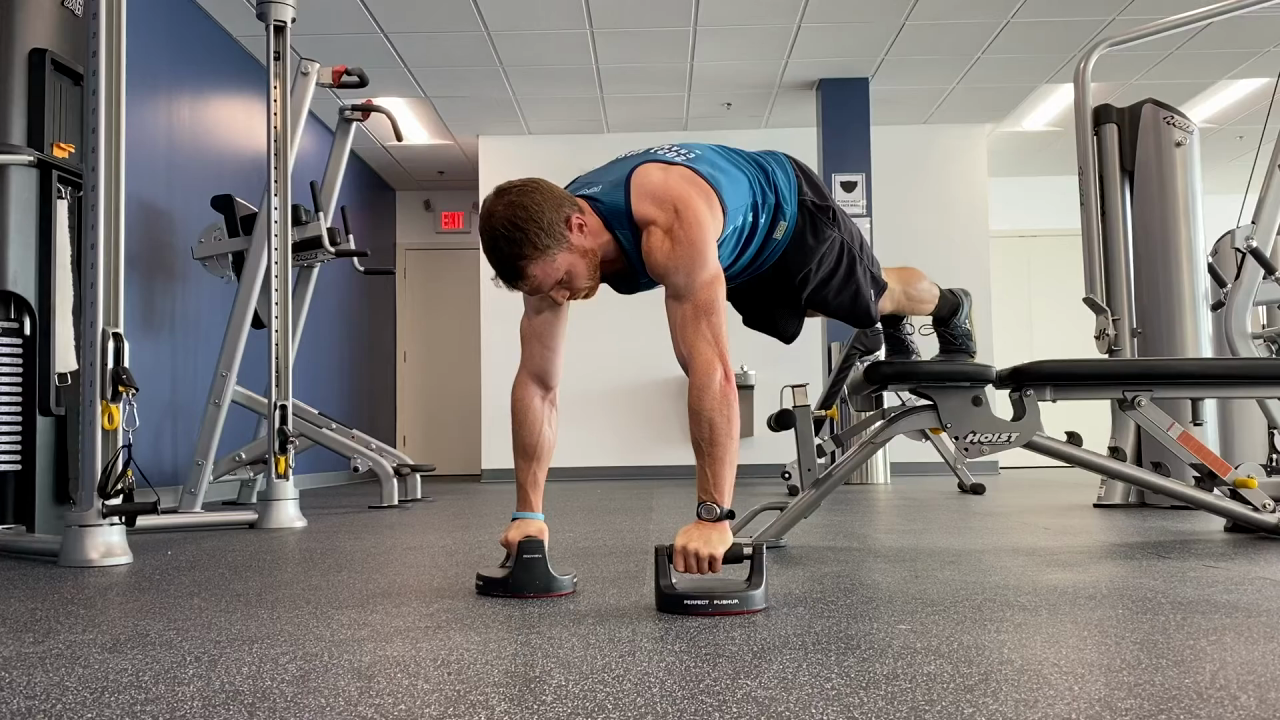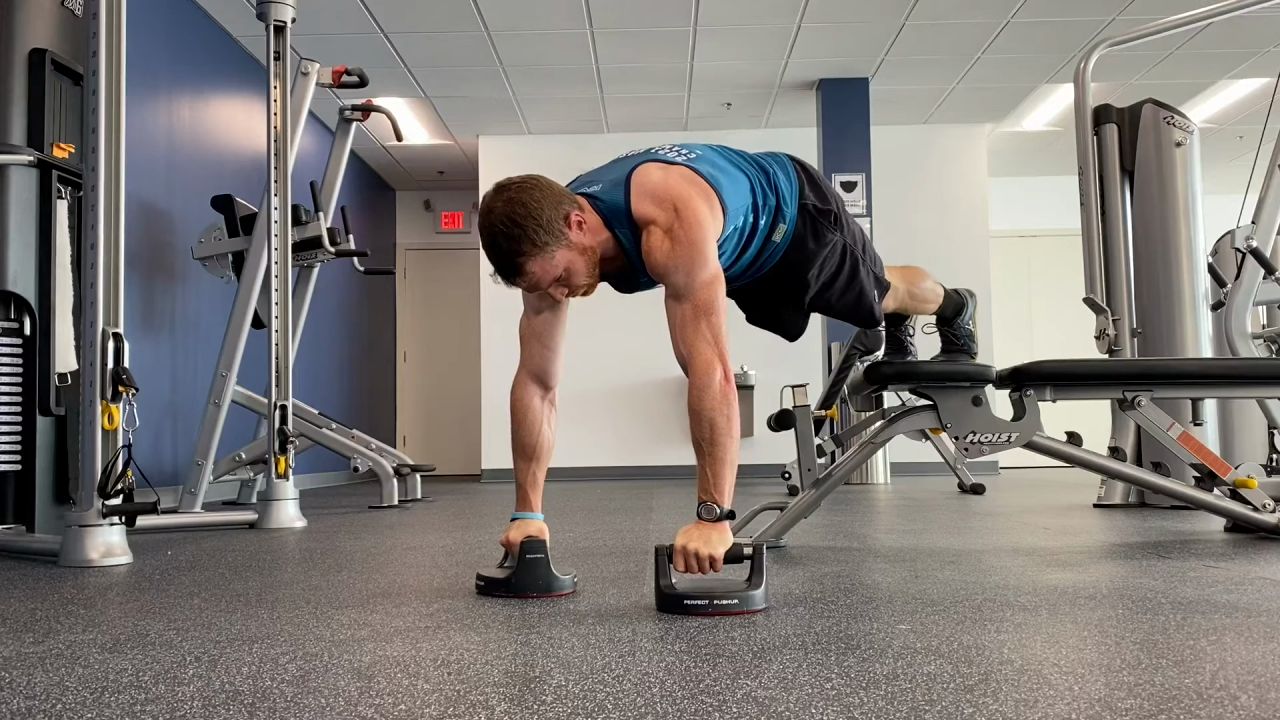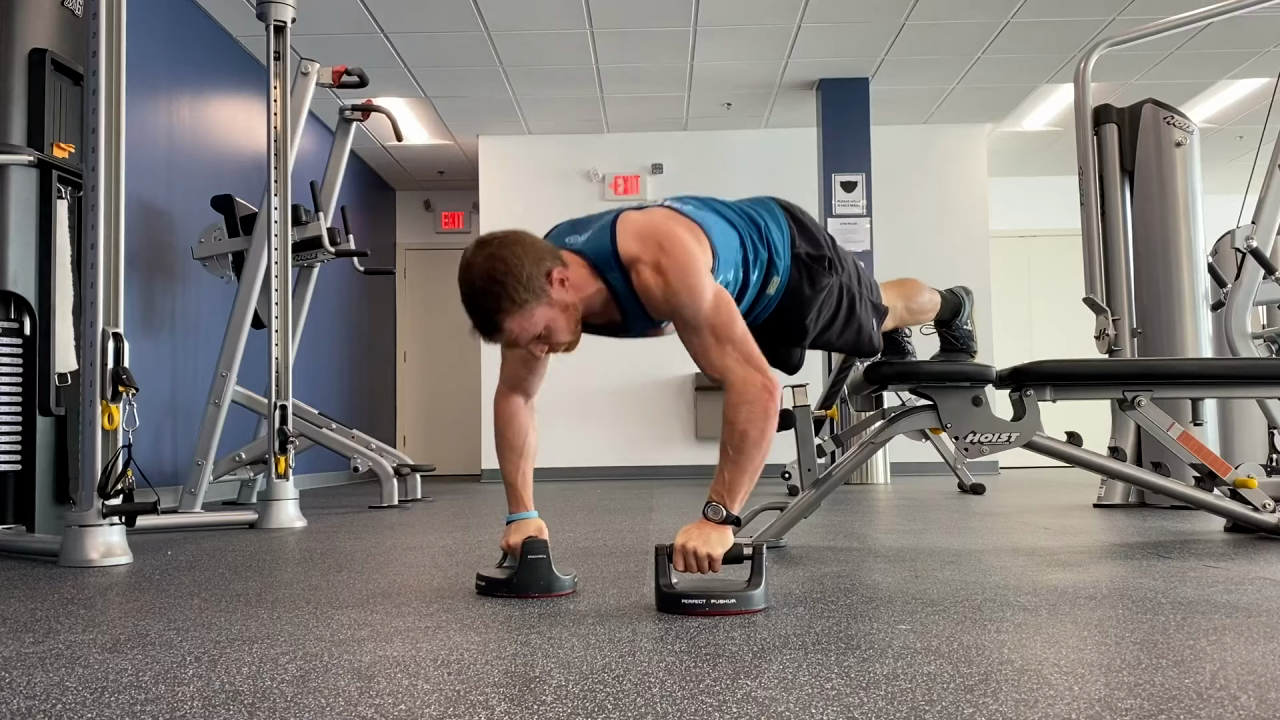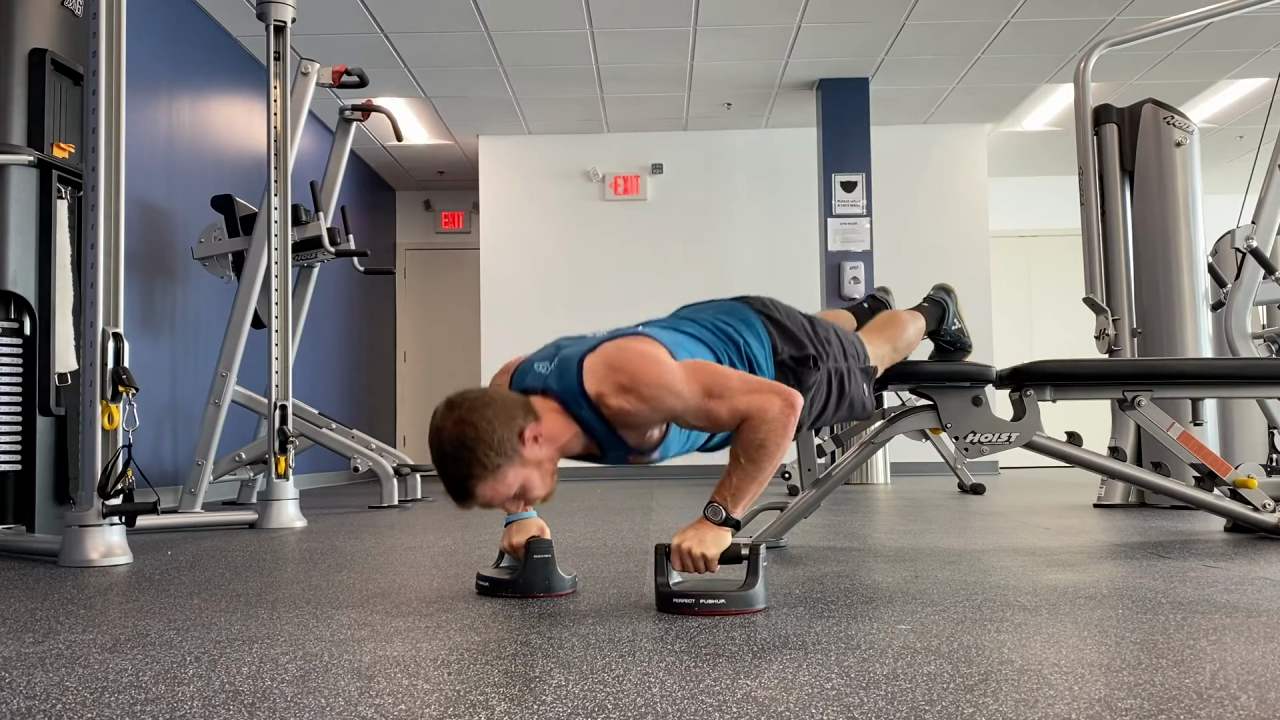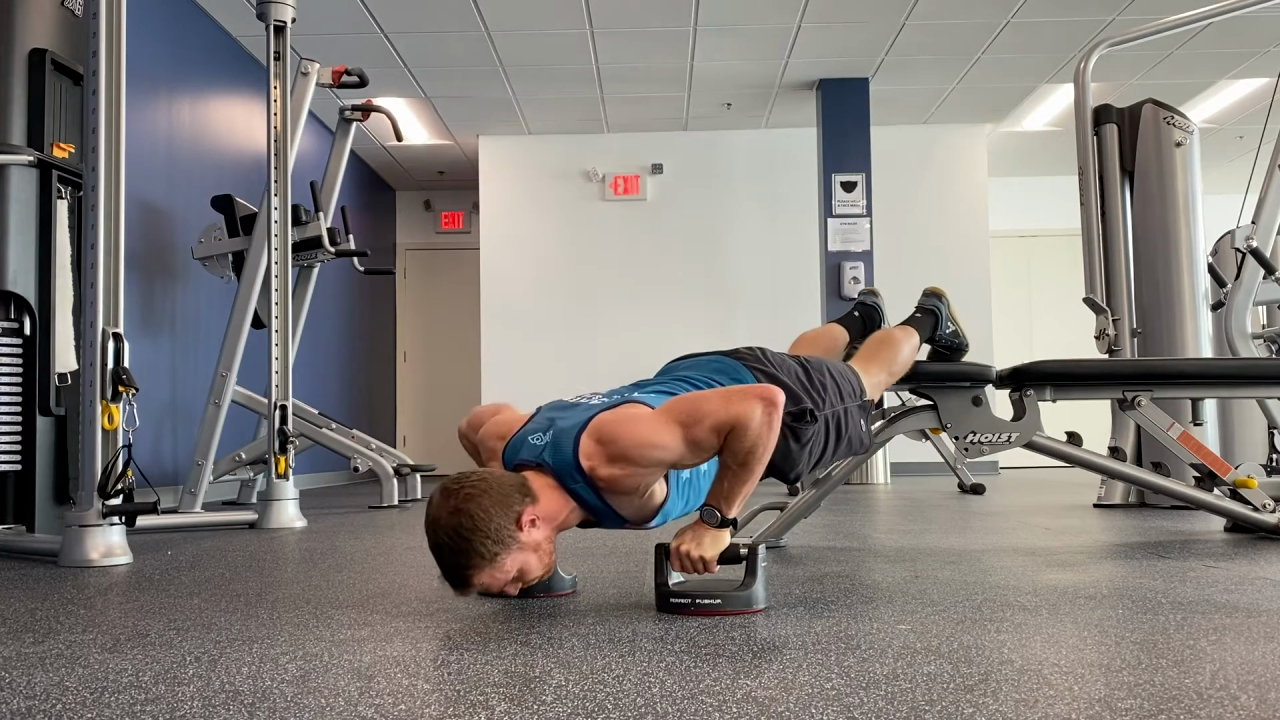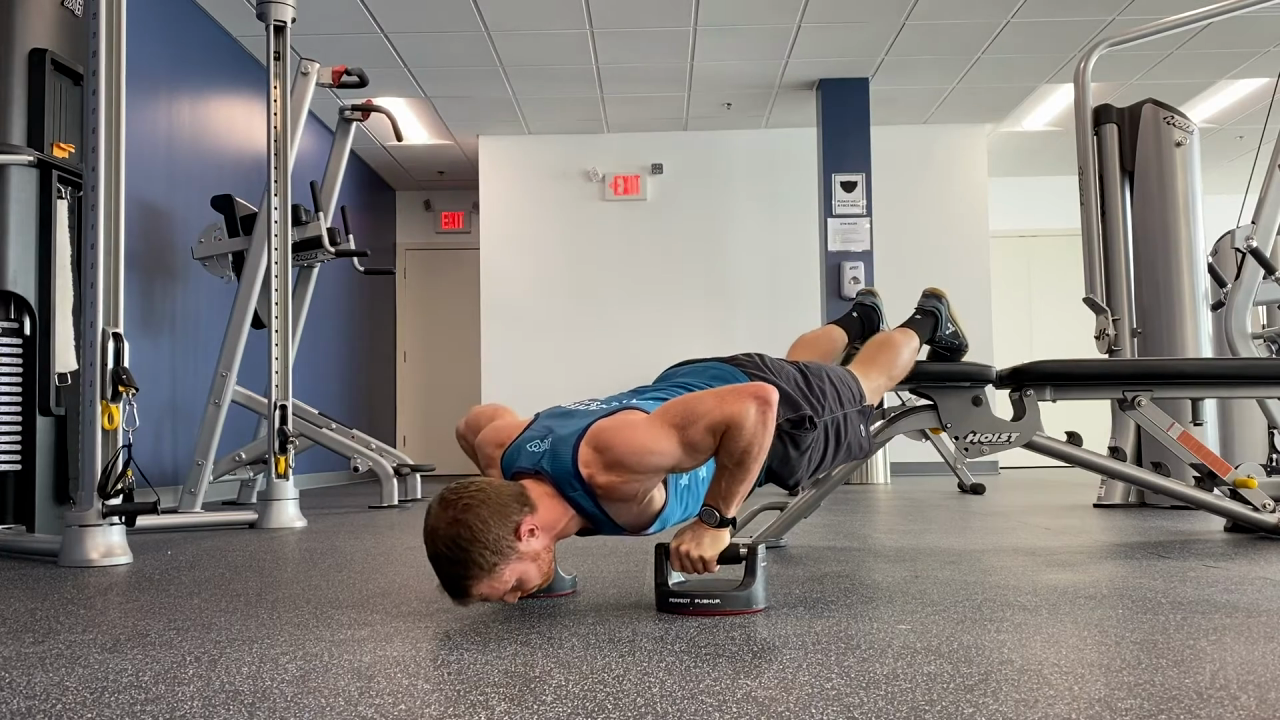
dt=0.5s
person 1, frame 1
left shoulder: (670, 219)
right shoulder: (550, 238)
left elbow: (710, 372)
right elbow: (536, 381)
left wrist: (712, 517)
right wrist: (528, 511)
left hip: (791, 213)
right hip: (744, 251)
left knee: (878, 295)
left ankle: (950, 309)
right ankle: (896, 329)
person 1, frame 2
left shoulder: (671, 221)
right shoulder: (549, 241)
left elbow: (711, 373)
right elbow: (536, 382)
left wrist: (713, 515)
right wrist: (527, 512)
left hip: (793, 212)
right hip: (745, 253)
left knee: (881, 292)
left ankle: (955, 309)
right ankle: (898, 333)
person 1, frame 3
left shoulder: (660, 265)
right shoulder: (534, 286)
left elbow: (756, 387)
right elbow: (514, 394)
left wrist: (719, 517)
right wrist: (521, 513)
left hip: (786, 256)
right hip: (739, 283)
left knee: (881, 311)
left ankle: (952, 309)
right ankle: (894, 341)
person 1, frame 4
left shoulder: (624, 390)
right shoulder: (508, 394)
left elbow: (779, 406)
left wrist: (717, 520)
right wrist: (521, 520)
left hip: (768, 349)
right hip: (708, 339)
left knee: (868, 358)
left ankle: (936, 311)
right ankle: (867, 309)
person 1, frame 5
left shoulder: (613, 456)
right shoulder: (503, 449)
left elbow: (764, 406)
right elbow: (475, 421)
left wrist: (715, 522)
left hip: (767, 399)
right hip: (692, 383)
left knee: (862, 381)
right knee: (802, 362)
left ankle: (928, 319)
right ankle: (860, 317)
person 1, frame 6
left shoulder: (611, 463)
right shoulder: (502, 452)
left elbow: (757, 404)
right elbow: (474, 422)
left wrist: (714, 521)
right wrist: (504, 496)
left hip: (773, 409)
right hip: (689, 387)
left knee: (862, 386)
right knee: (804, 365)
left ankle: (928, 319)
right ankle: (858, 317)
